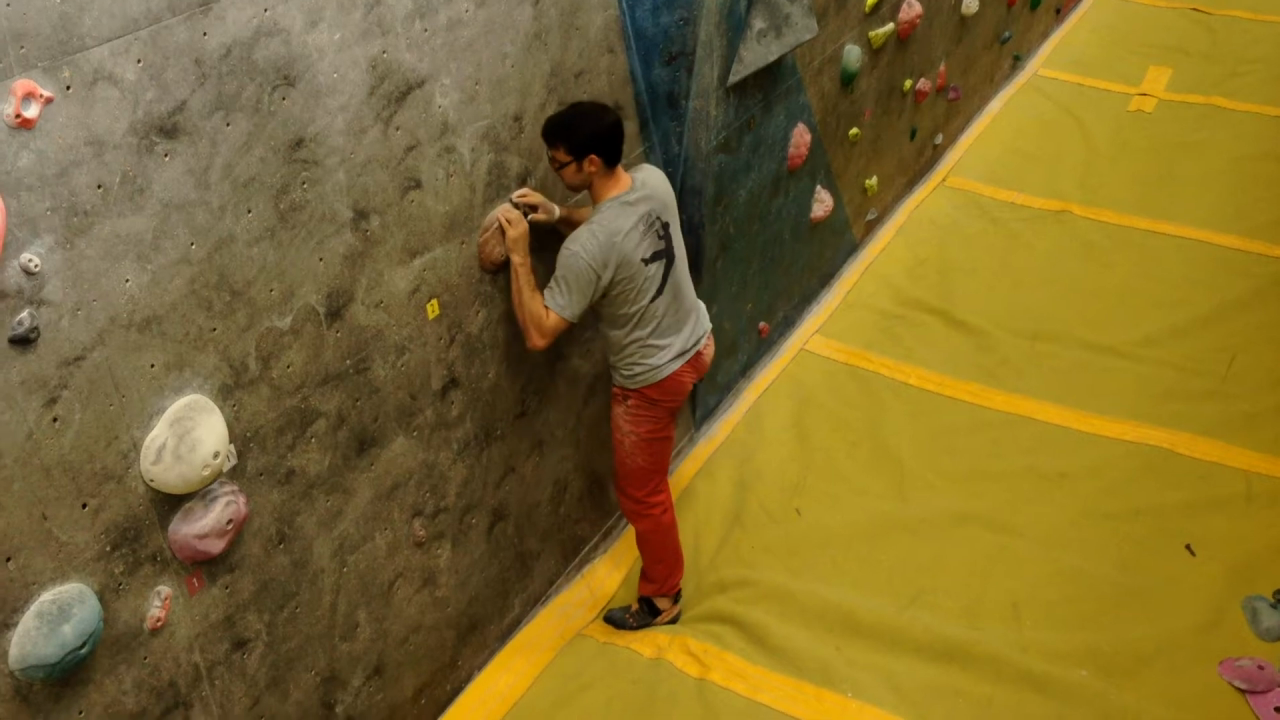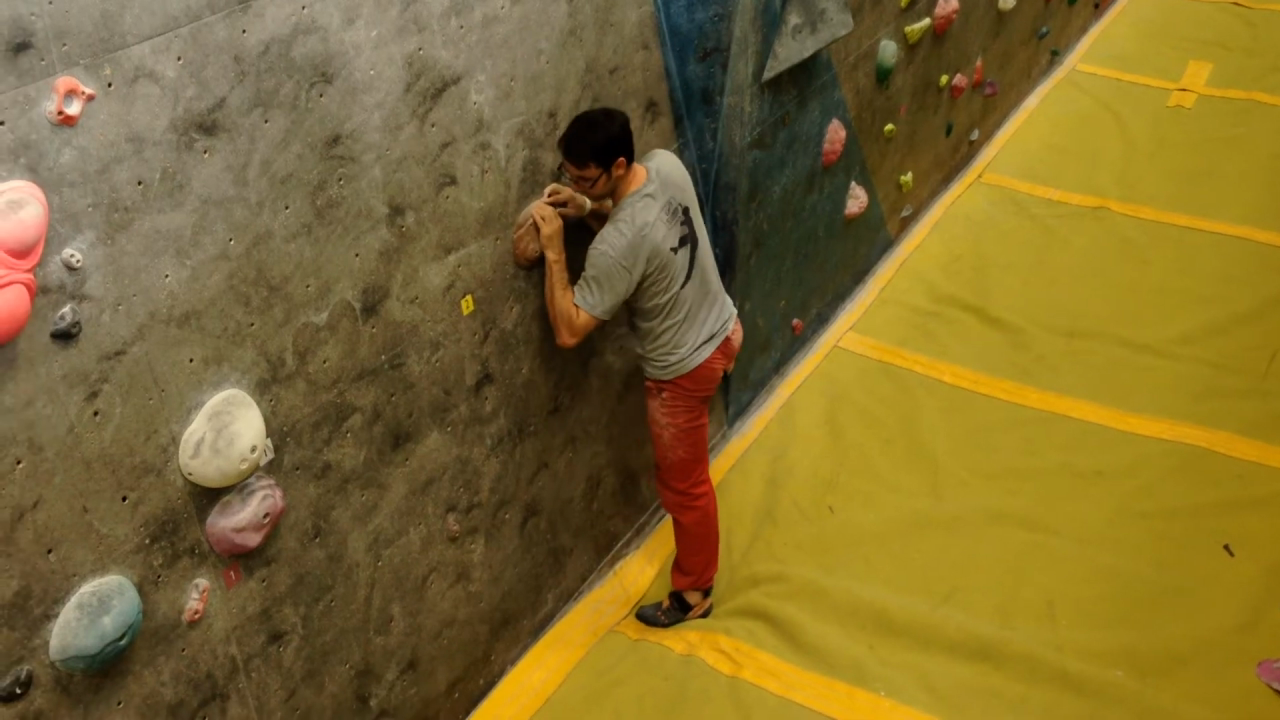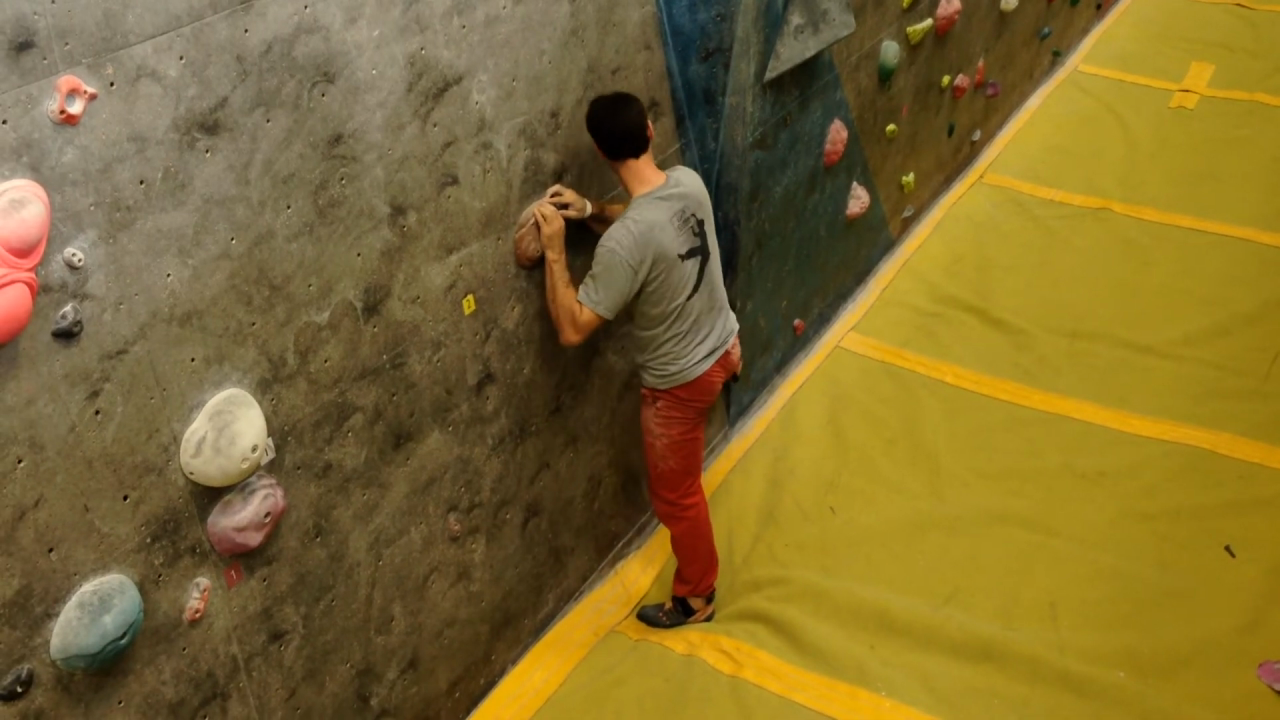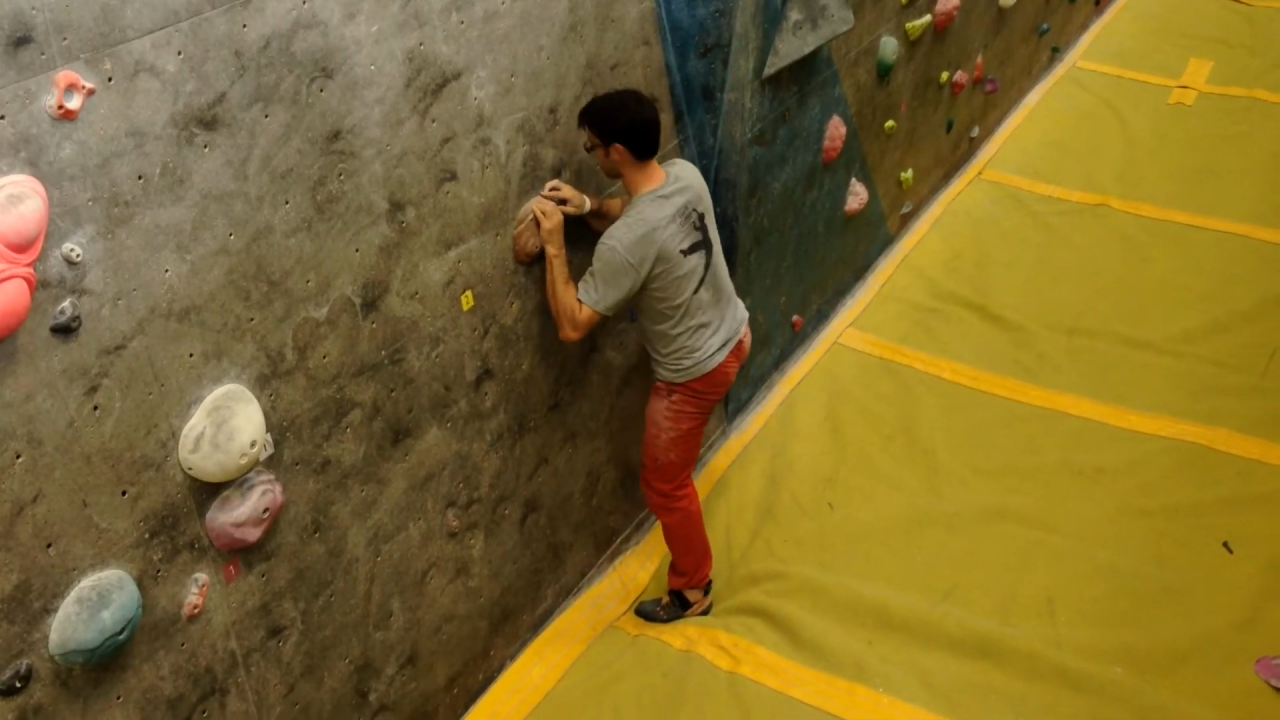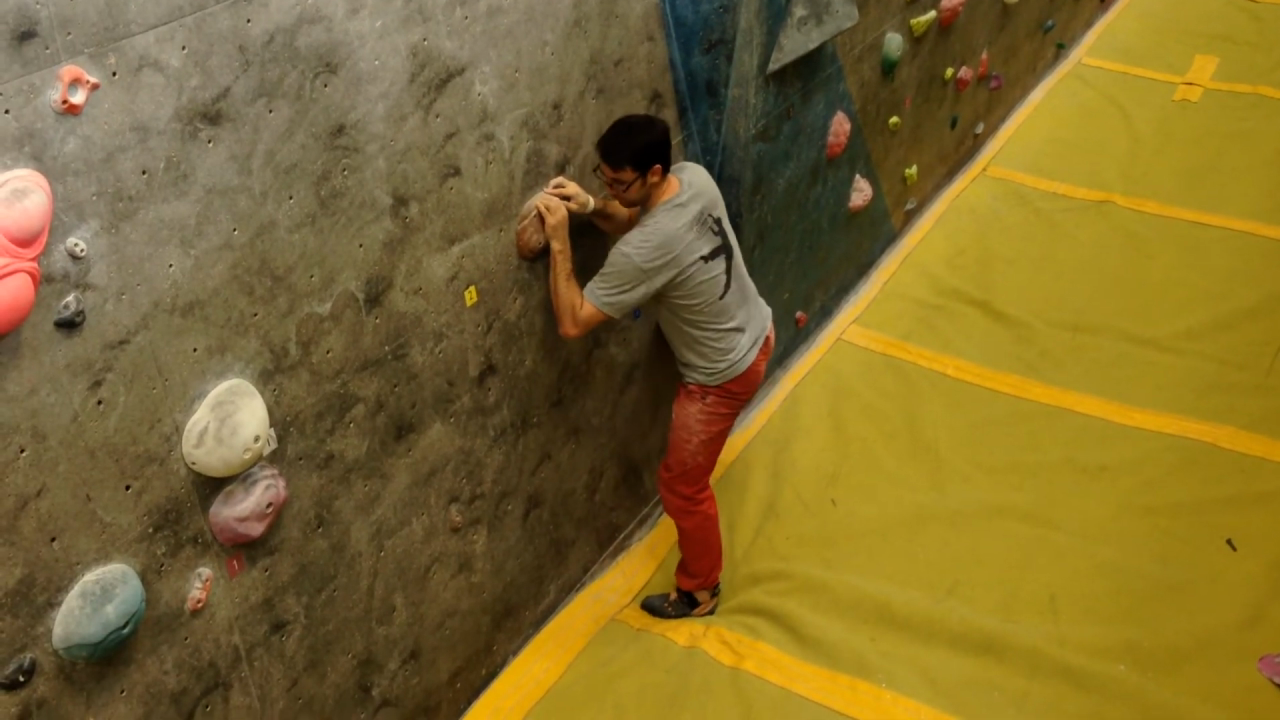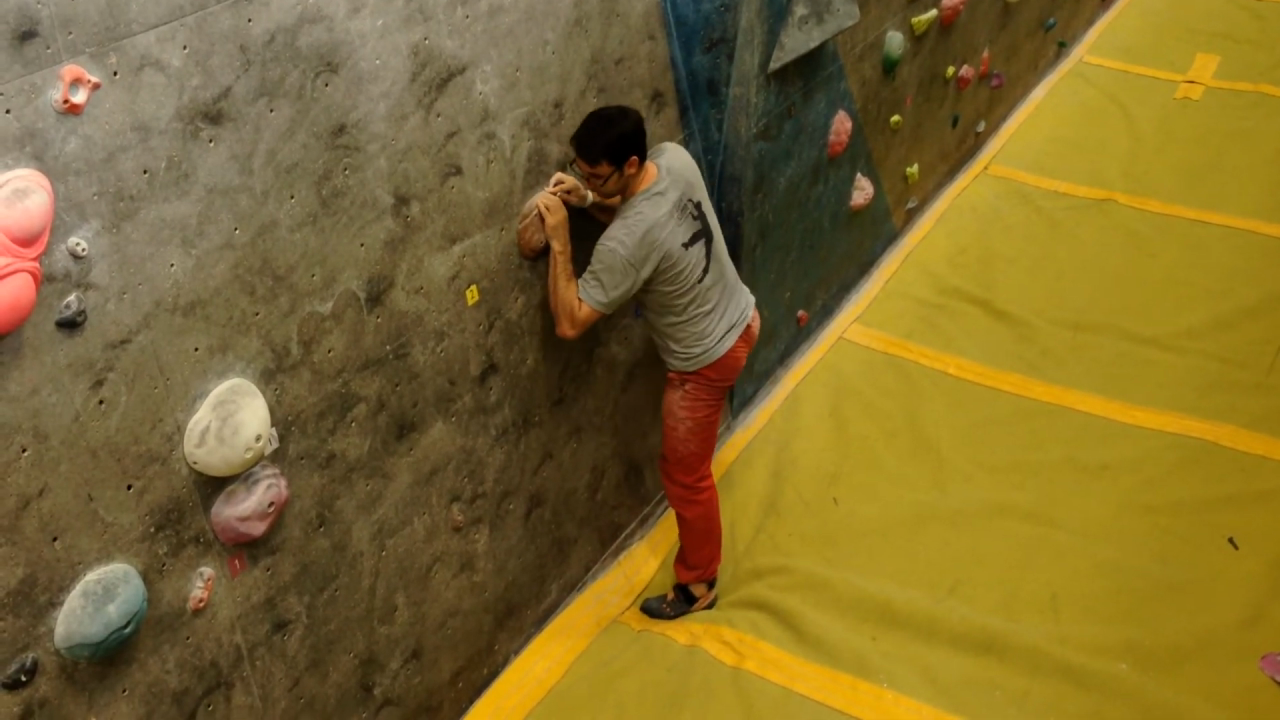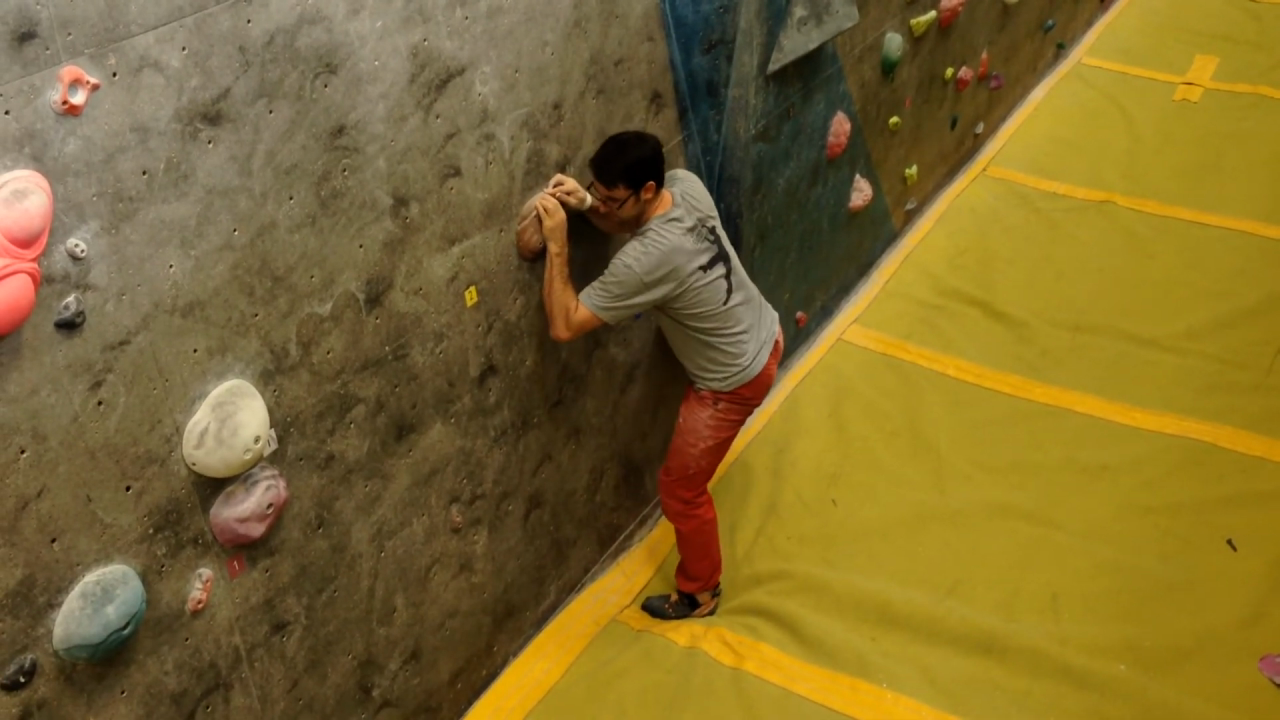
dt=0.7s
person 1, frame 1
left shoulder: (587, 250)
right shoulder: (653, 180)
left elbow: (539, 334)
left wrist: (519, 256)
right wrist: (557, 214)
left hip: (652, 381)
right hip: (698, 341)
left knee: (642, 494)
left ankle: (661, 599)
person 1, frame 2
left shoulder: (617, 246)
right shoulder: (666, 164)
left elbow: (569, 331)
left wrist: (554, 251)
right wrist: (587, 207)
left hip: (683, 370)
right hip: (724, 327)
left knee: (684, 487)
left ankle: (693, 594)
right ankle: (724, 372)
person 1, frame 3
left shoulder: (624, 244)
right shoulder: (689, 181)
left elbow: (572, 329)
left wrist: (554, 250)
right wrist: (591, 210)
left hip: (680, 382)
right hip: (723, 342)
left knee: (676, 496)
left ankle: (695, 597)
right ankle: (730, 373)
person 1, frame 4
left shoulder: (627, 244)
right shoulder: (685, 174)
left elbow: (571, 326)
left wrist: (554, 246)
right wrist: (589, 206)
left hip: (694, 374)
right hip: (735, 333)
left knee: (664, 485)
left ankle: (691, 592)
person 1, frame 5
left shoulder: (644, 251)
right shoulder: (695, 176)
left elbow: (572, 322)
left wrist: (559, 241)
right wrist: (590, 205)
left hip: (723, 376)
right hip: (757, 331)
left knee: (682, 487)
left ankle: (698, 590)
person 1, frame 6
left shoulder: (626, 244)
right shoulder: (675, 157)
left elbow: (569, 323)
left wrist: (559, 240)
right wrist: (588, 201)
left hip: (705, 361)
right hip: (742, 318)
left knee: (684, 477)
left ankle: (697, 586)
person 1, frame 7
left shoulder: (644, 262)
right shoulder: (686, 184)
left elbow: (564, 325)
right elbow: (633, 224)
left wrist: (556, 244)
right wrist: (586, 204)
left hip: (736, 380)
right hip: (765, 334)
left knee: (680, 489)
left ankle: (699, 592)
